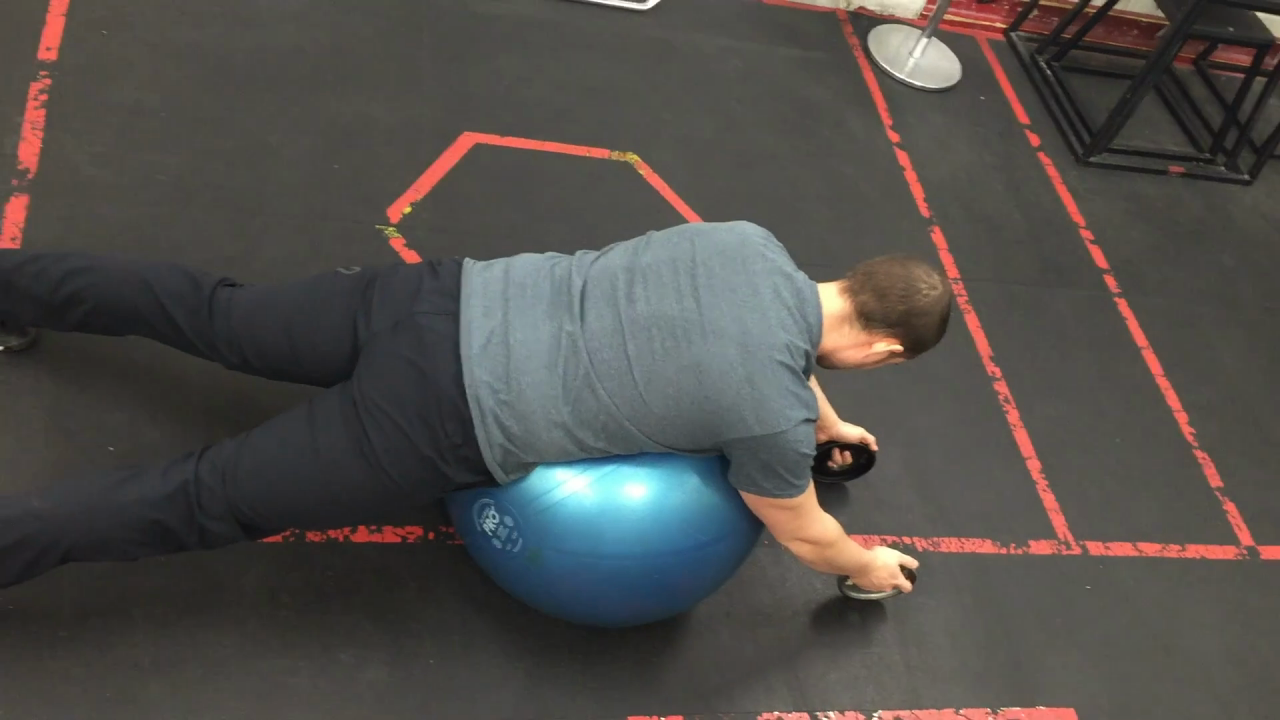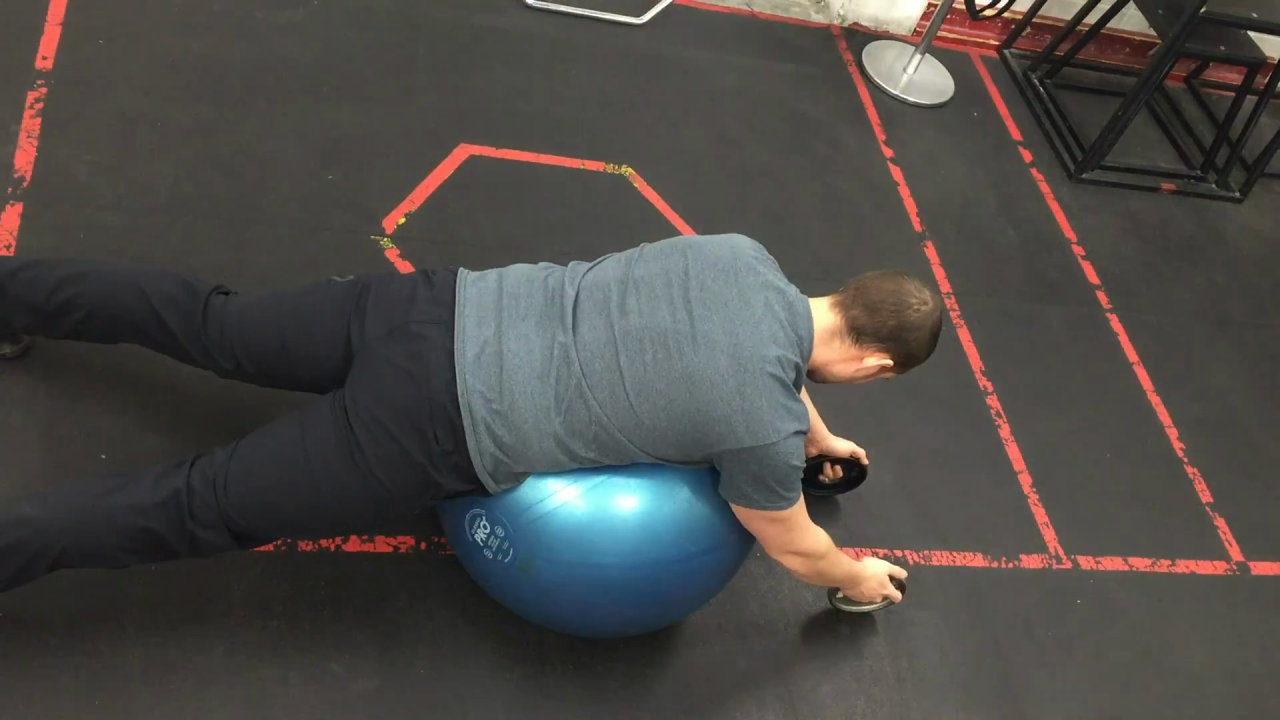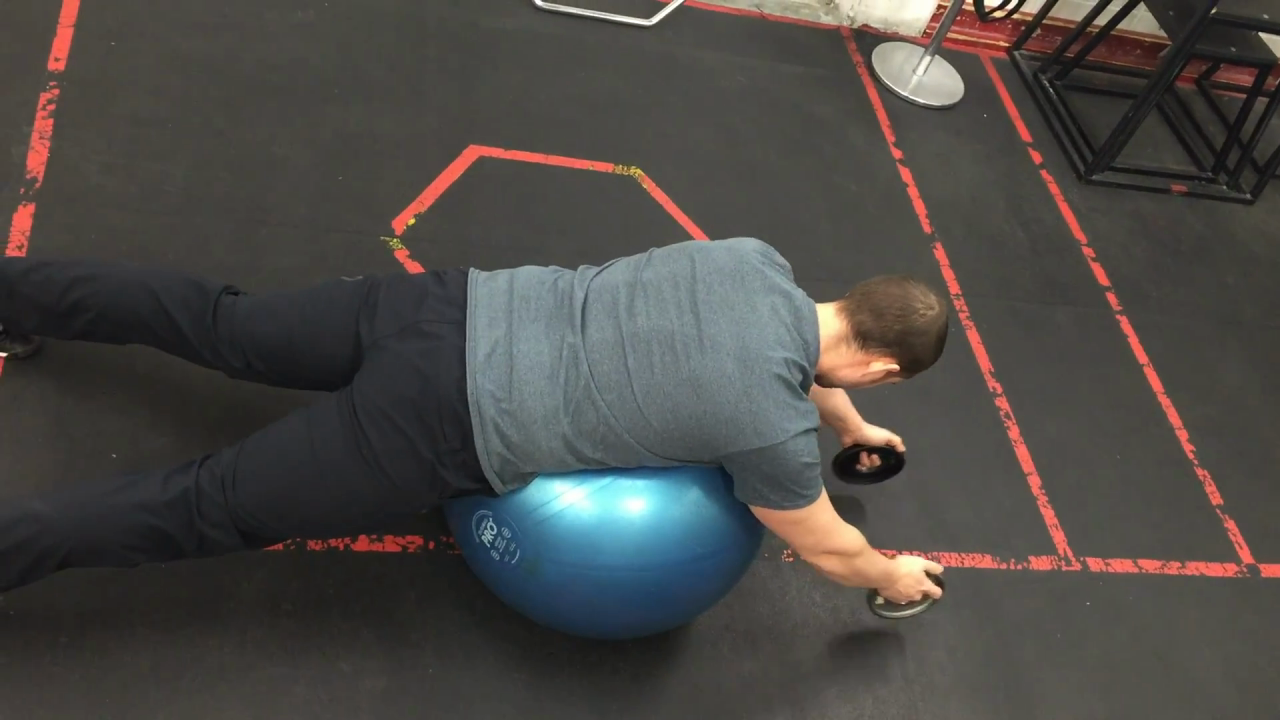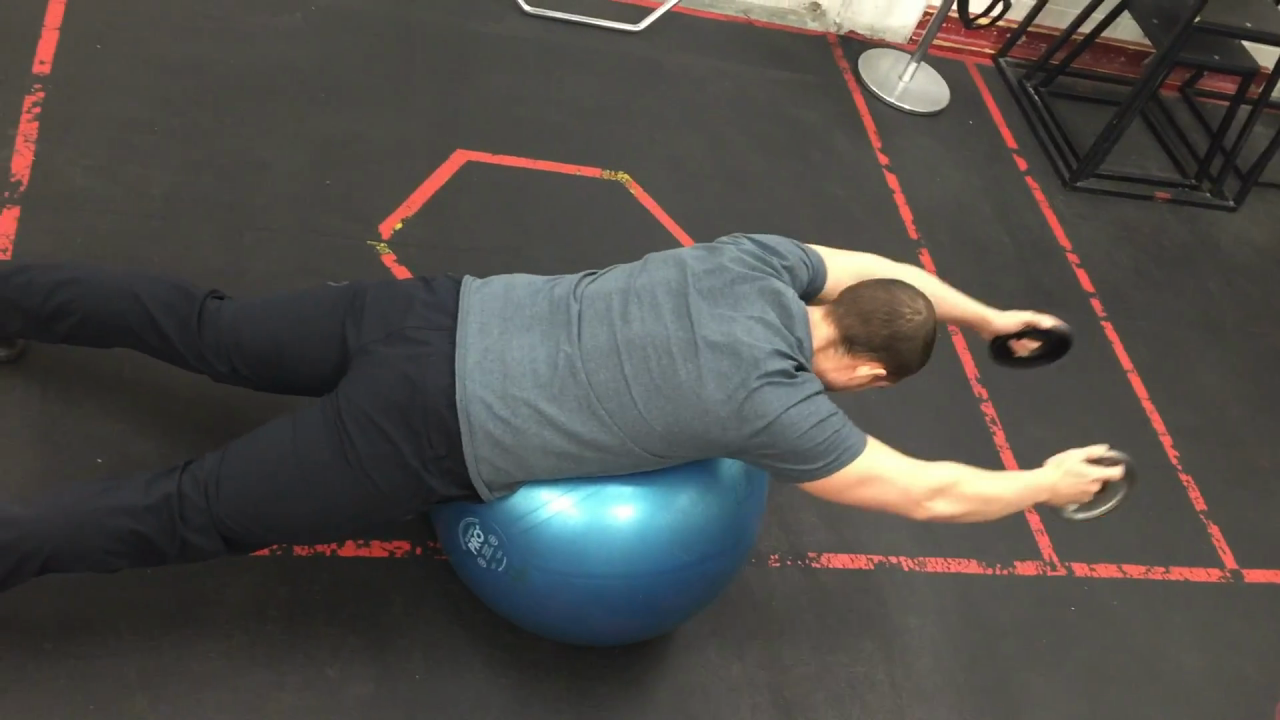
dt=0.7s
person 1, frame 1
left shoulder: (754, 246)
right shoulder: (771, 413)
right elbow: (805, 536)
left wrist: (826, 422)
right wrist: (869, 568)
left hip: (440, 300)
right hip: (439, 417)
left knee: (217, 319)
right knee: (209, 501)
person 1, frame 2
left shoulder: (744, 258)
right shoulder: (762, 425)
right elbow: (795, 548)
left wrist: (817, 436)
right wrist: (859, 579)
left hip: (432, 309)
right hip: (429, 423)
left knee: (211, 325)
right knee: (199, 509)
person 1, frame 3
left shoulder: (758, 262)
right shoulder: (770, 425)
right elbow: (828, 548)
left wrist: (851, 424)
right wrist: (895, 577)
left hip: (448, 309)
right hip: (439, 425)
left knee: (220, 326)
right knee: (208, 509)
person 1, frame 4
left shoulder: (763, 261)
right shoulder: (768, 404)
left elbow: (883, 271)
right elbow: (929, 493)
left wrist: (987, 315)
right wrist: (1050, 482)
left hip: (435, 315)
right hip: (427, 431)
left knee: (208, 332)
right knee: (191, 513)
